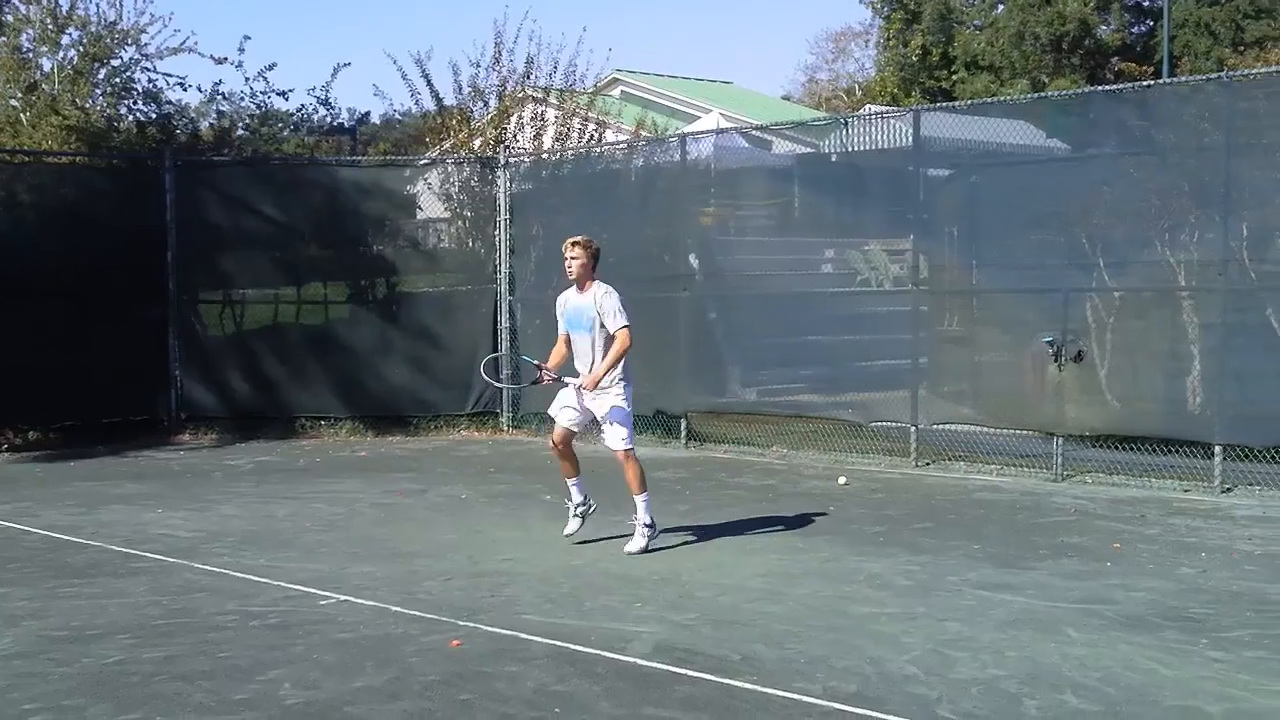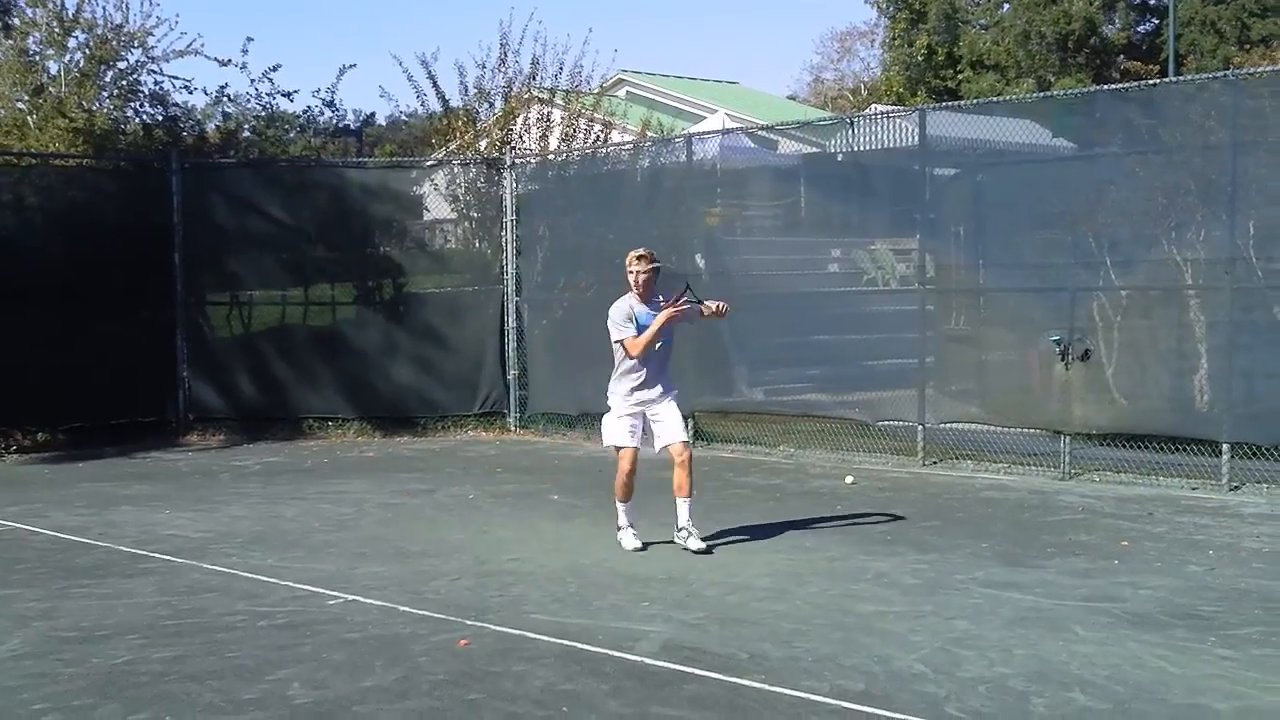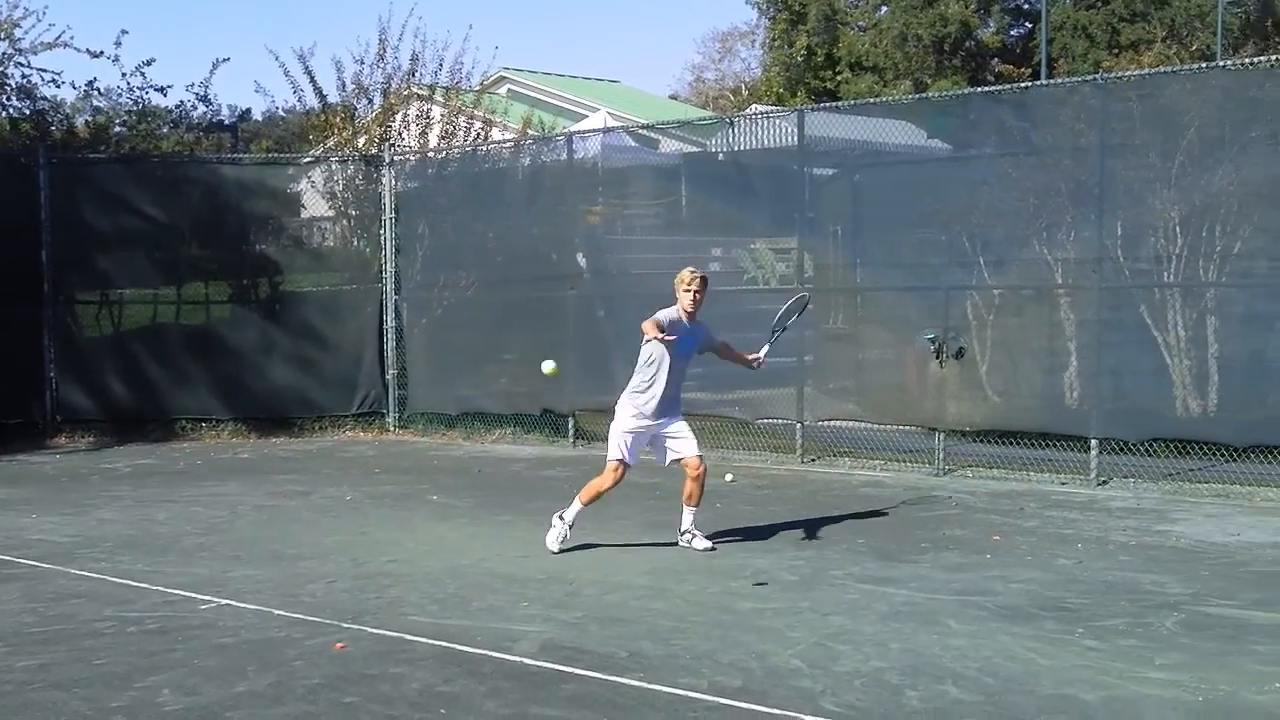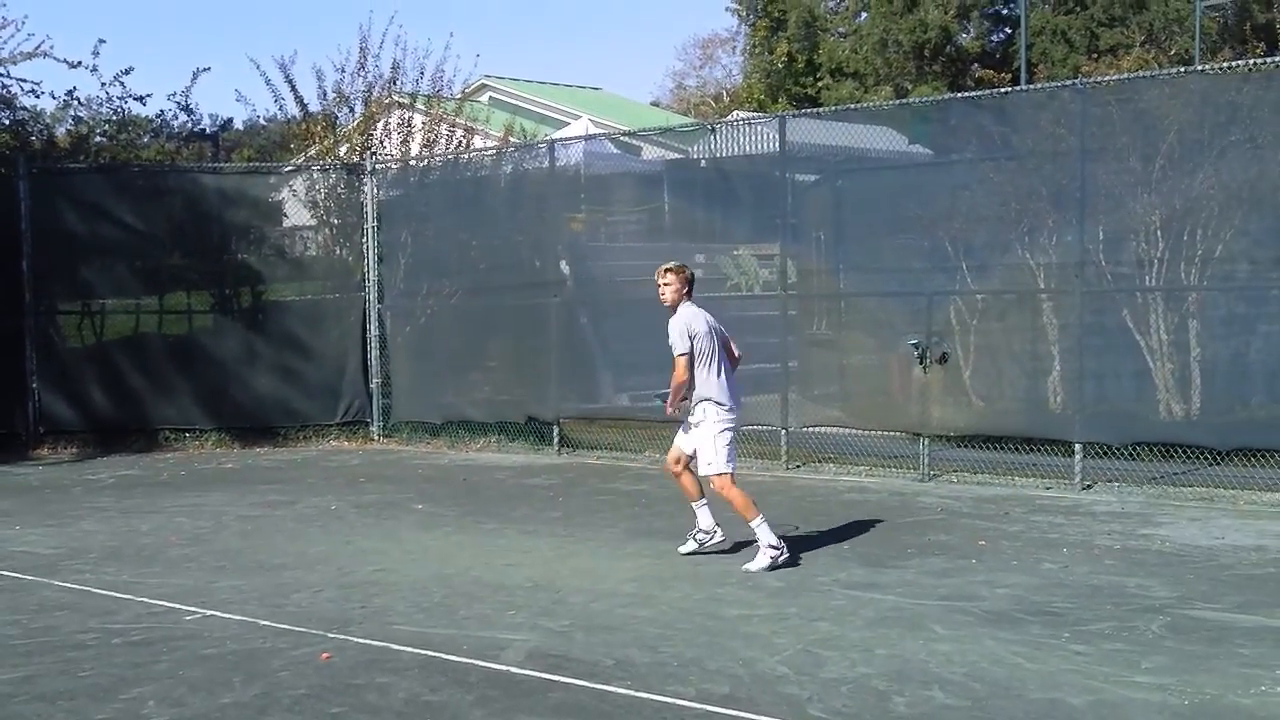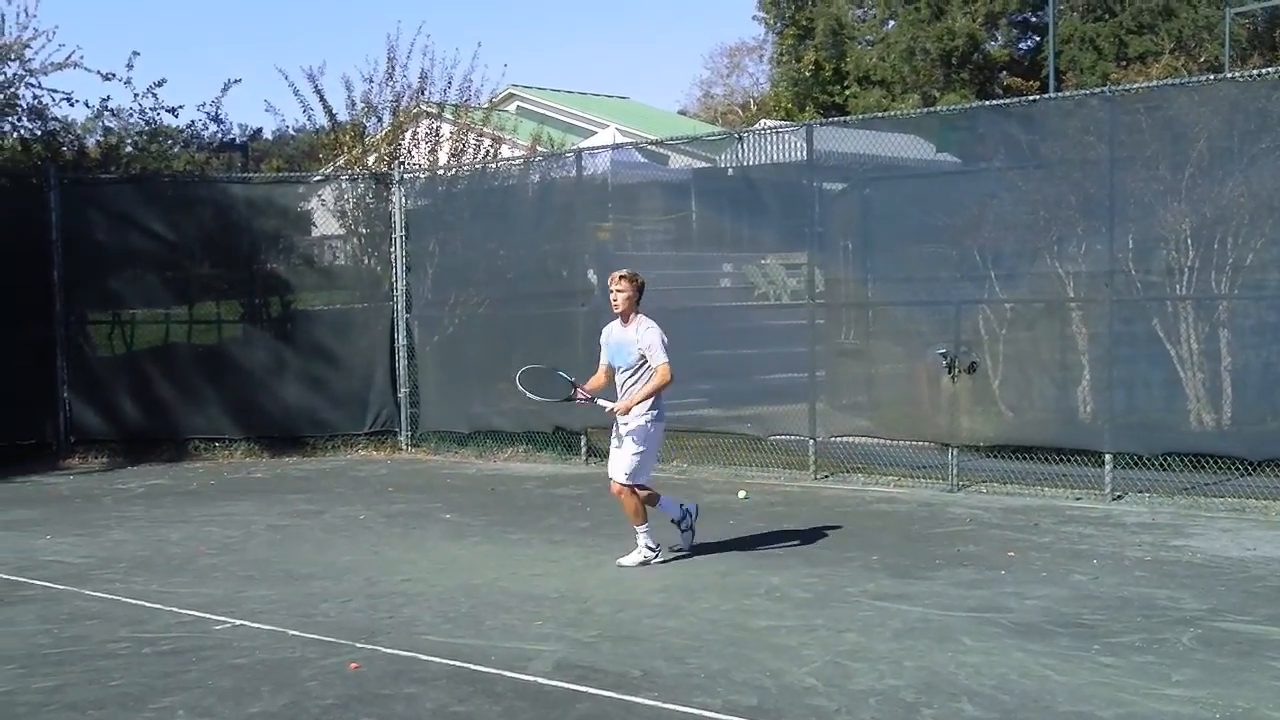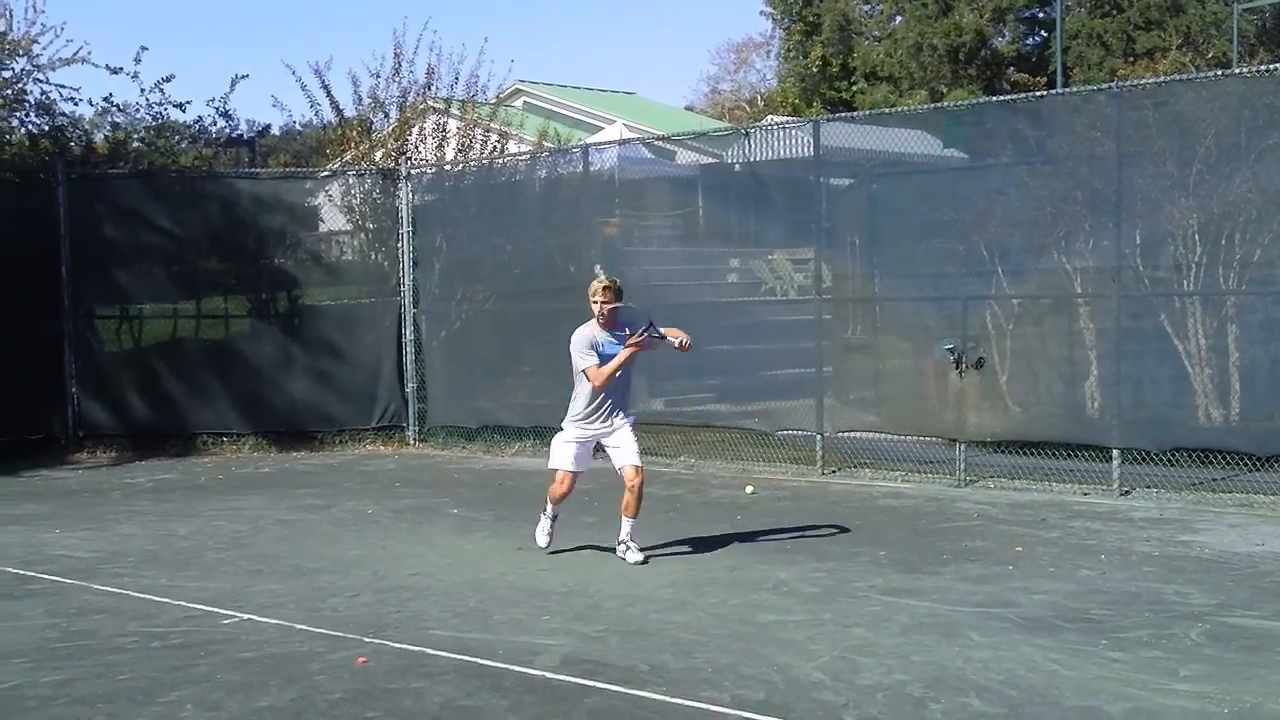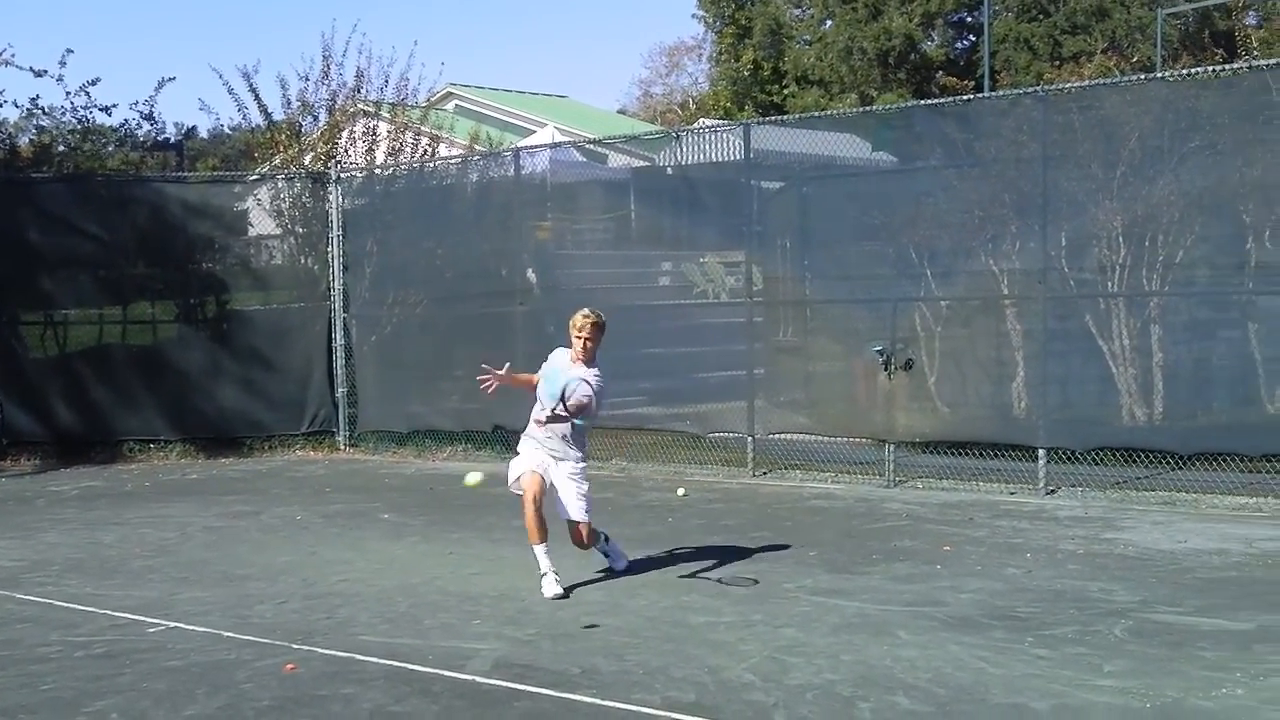
dt=0.7s
person 1, frame 1
left shoulder: (605, 295)
right shoulder: (564, 300)
left elbow: (624, 340)
right elbow: (563, 344)
left wrist: (599, 374)
right wrist: (550, 366)
left hip: (611, 388)
right hip: (580, 386)
left knee: (624, 453)
right knee: (558, 442)
left ankle: (645, 523)
right ankle: (580, 502)
person 1, frame 2
left shoulder: (664, 305)
right shoulder: (620, 309)
left elbow: (702, 308)
right elbow: (635, 350)
left wrist: (717, 308)
right wrist: (662, 320)
left hip: (661, 396)
right hip: (625, 398)
left knee: (683, 456)
right knee: (628, 465)
left ankle: (684, 527)
right ankle: (624, 525)
person 1, frame 3
left shoulder: (700, 331)
right shoulder: (667, 317)
left elbow: (720, 348)
right elbow: (648, 324)
left wrist: (746, 359)
right wrist: (654, 333)
left hip: (669, 415)
right hip: (635, 411)
left knee: (697, 469)
right knee: (612, 476)
left ankle: (687, 530)
right ankle: (565, 519)
person 1, frame 4
left shoulder: (680, 322)
right shoulder: (704, 317)
left elbow: (682, 374)
right elbow: (736, 356)
left wrist: (673, 400)
left hip: (712, 409)
right hip: (707, 407)
left knee: (723, 482)
right knee: (676, 462)
left ankle: (771, 545)
right ankle: (707, 528)
person 1, frame 5
left shoulder: (649, 332)
right shoulder: (609, 331)
left elbow: (665, 375)
right elbow: (604, 374)
left wrist: (632, 401)
right wrist: (584, 390)
left hip: (643, 419)
right hip: (624, 419)
left knee: (620, 487)
right knee: (630, 486)
left ankle: (648, 547)
right ankle: (681, 513)
person 1, frame 6
right shoulder: (582, 337)
left elbow: (667, 333)
right elbow: (598, 380)
left wrist: (680, 337)
right wrist: (626, 353)
left hip: (617, 421)
right hip: (580, 423)
left knee: (634, 479)
right knee: (562, 489)
left ankle: (625, 539)
right ankle: (548, 515)
person 1, frame 7
left shoulder: (592, 380)
right shoulder: (558, 356)
left elbow: (575, 408)
right elbow: (538, 382)
left wrist: (556, 416)
right wrist: (505, 378)
left hip: (567, 460)
right hip: (532, 449)
left knee: (583, 539)
right knee: (531, 495)
left ankle: (602, 542)
right ankle: (546, 572)
